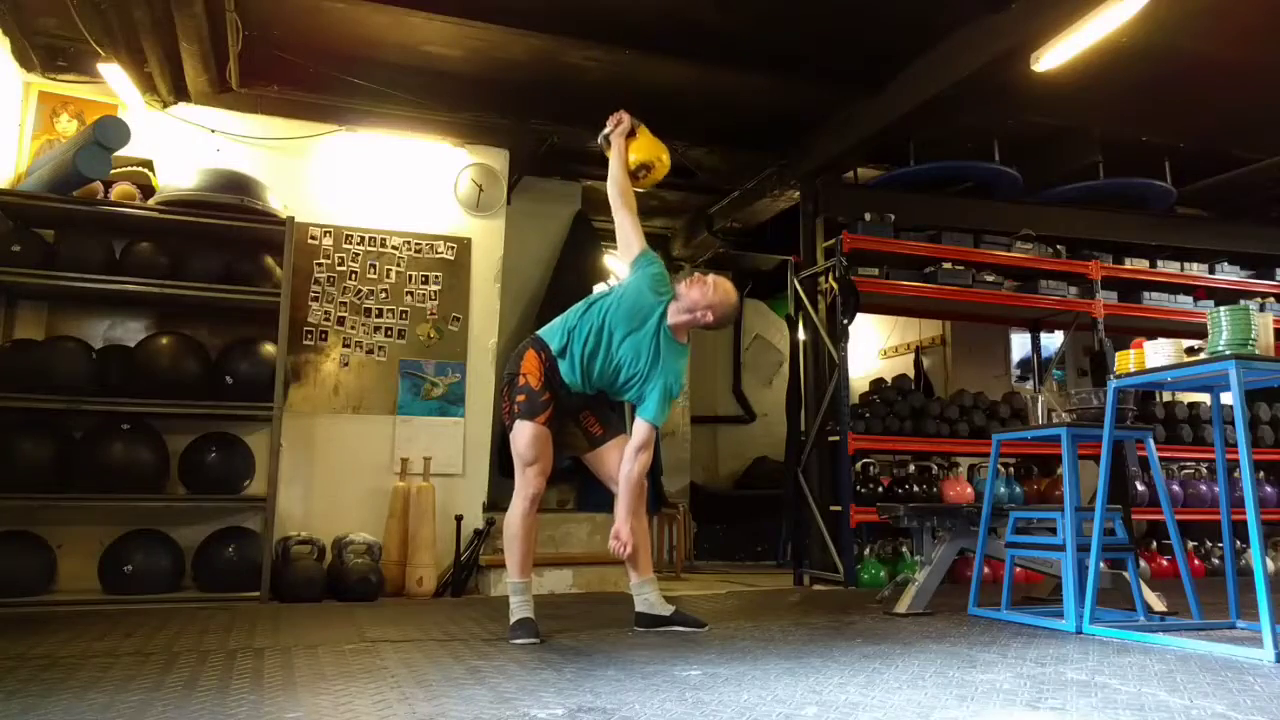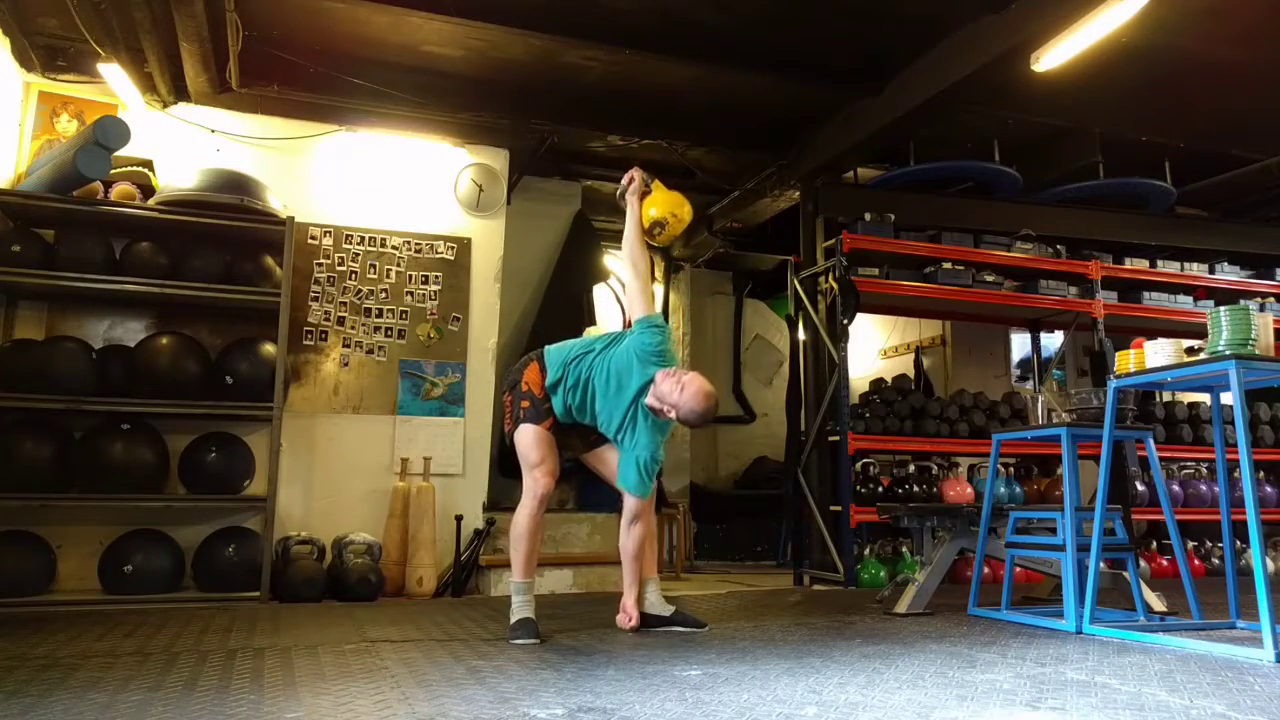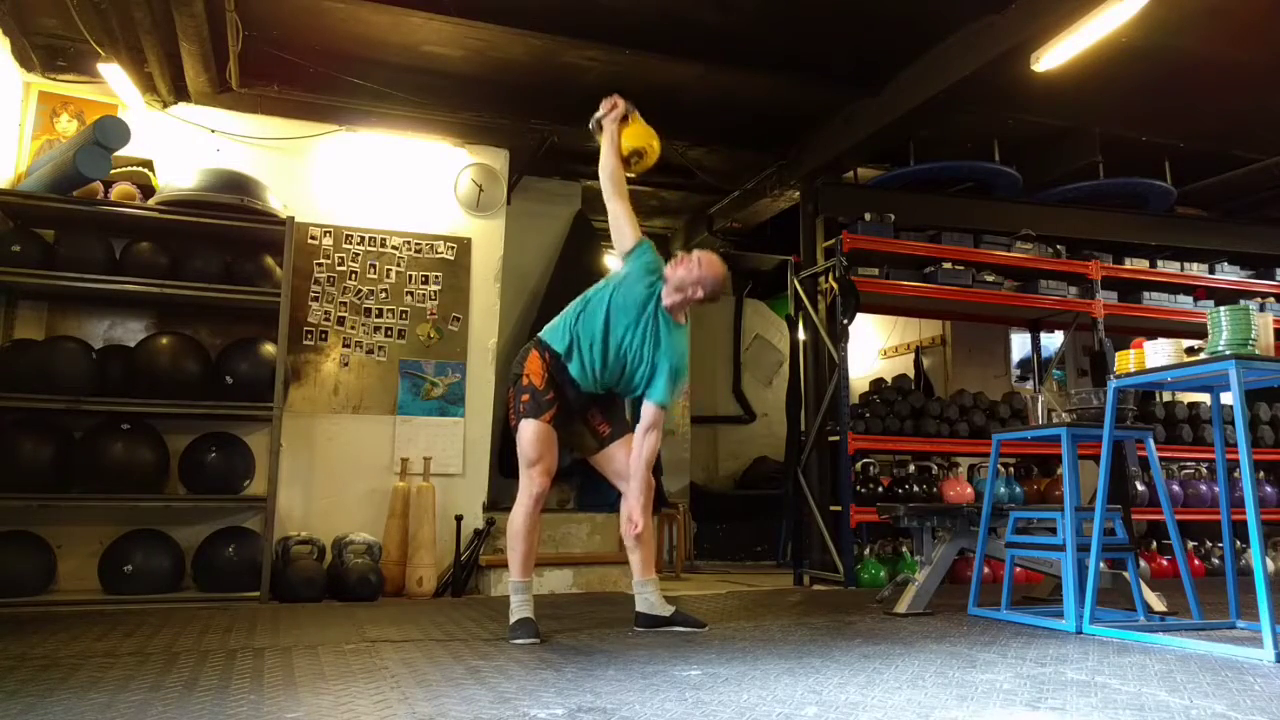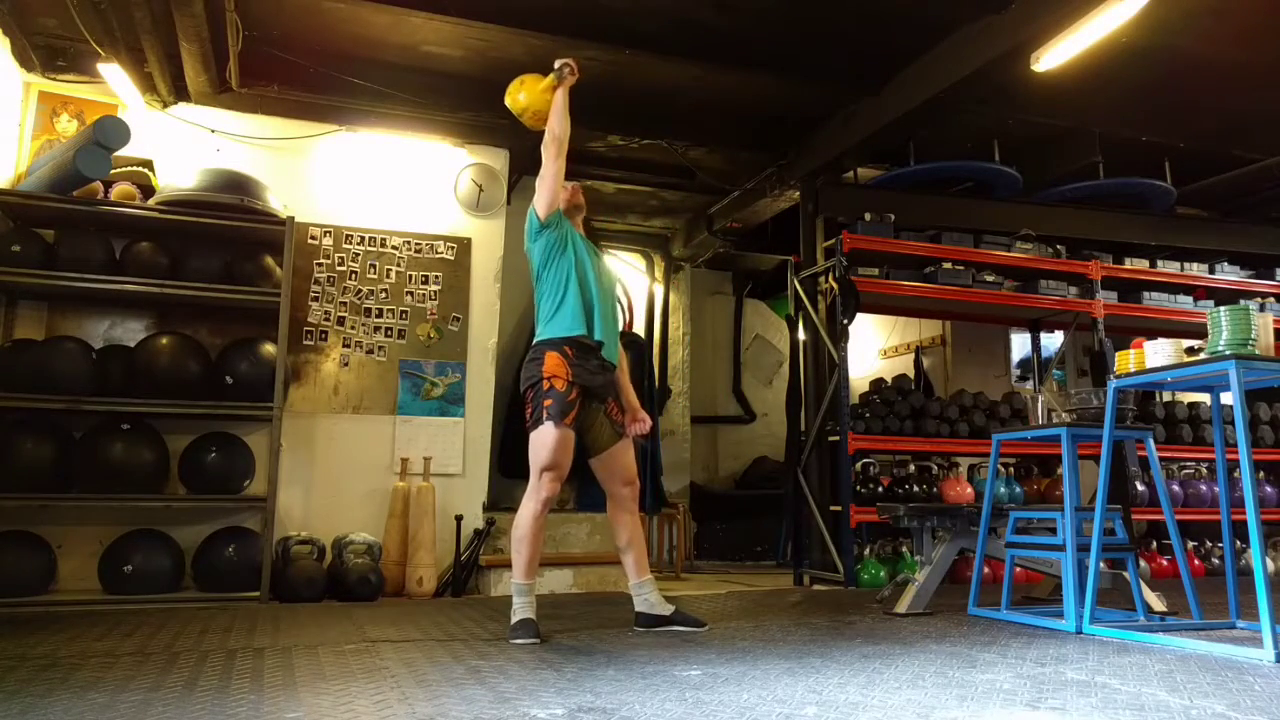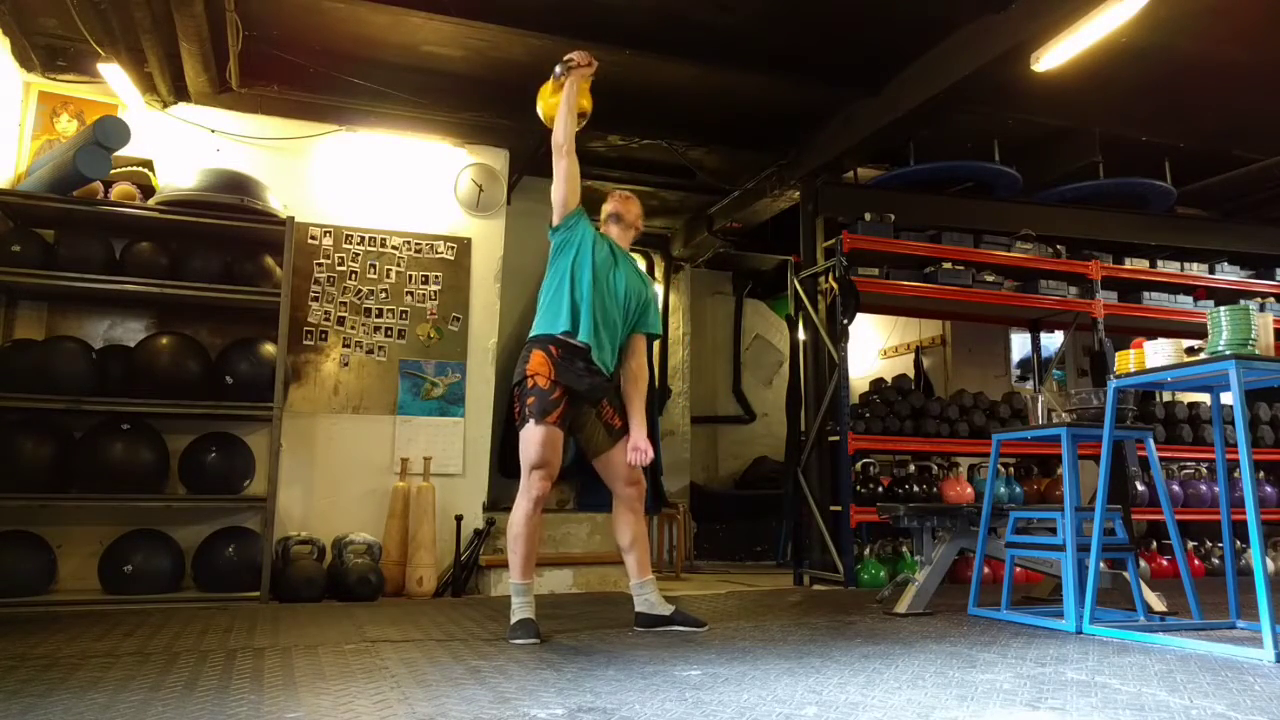
dt=1s
person 1, frame 1
left shoulder: (671, 369)
right shoulder: (653, 284)
left elbow: (639, 447)
right elbow: (622, 208)
left wrist: (626, 518)
right wrist: (619, 142)
left hip: (584, 395)
right hip: (539, 365)
left knee: (634, 484)
right knee: (531, 485)
left ankle: (649, 604)
right ankle: (520, 610)
person 1, frame 2
left shoulder: (646, 439)
right shoulder: (654, 349)
left elbow: (634, 517)
right elbow: (636, 272)
left wrist: (631, 596)
right wrist: (634, 203)
left hip: (579, 413)
right hip: (538, 381)
left knee: (642, 492)
right knee: (540, 486)
left ankle: (652, 603)
right ankle: (521, 609)
person 1, frame 3
left shoulder: (673, 348)
right shoulder: (643, 269)
left elbow: (649, 425)
right elbow: (614, 194)
left wrist: (636, 500)
right wrist: (611, 127)
left hip: (593, 393)
right hip: (546, 366)
left knee: (640, 485)
right knee: (536, 483)
left ankle: (649, 604)
right ankle: (520, 609)
person 1, frame 4
left shoulder: (595, 259)
right shoulder: (545, 230)
right elbow: (554, 149)
left wrist: (631, 399)
right wrist: (563, 87)
left hip: (599, 374)
right hip: (558, 362)
left knee: (626, 487)
right knee: (545, 486)
left ankle: (648, 604)
right ankle: (522, 608)
person 1, frame 5
left shoulder: (641, 286)
right shoulder: (576, 232)
left elbow: (635, 363)
right elbow: (563, 152)
left wrist: (638, 426)
right wrist: (573, 83)
left hip: (598, 382)
right hip: (549, 362)
left knee: (631, 486)
right knee: (536, 487)
left ankle: (649, 604)
right ankle: (521, 609)
